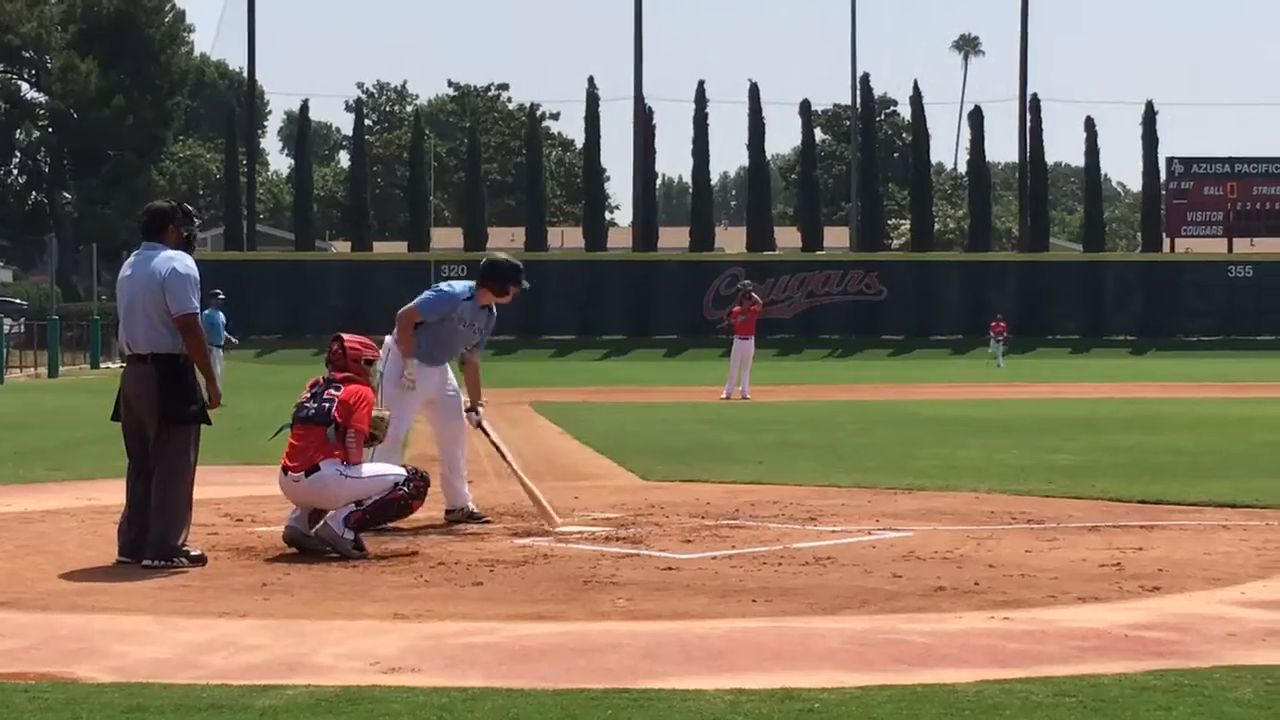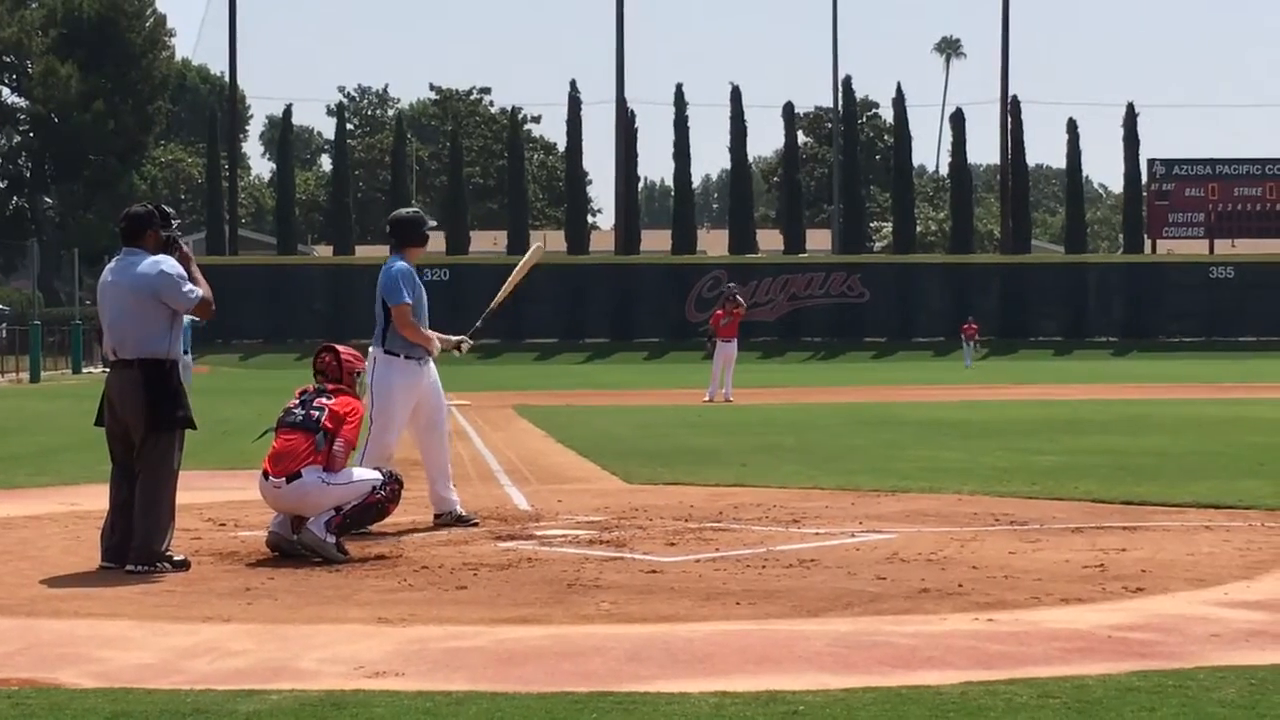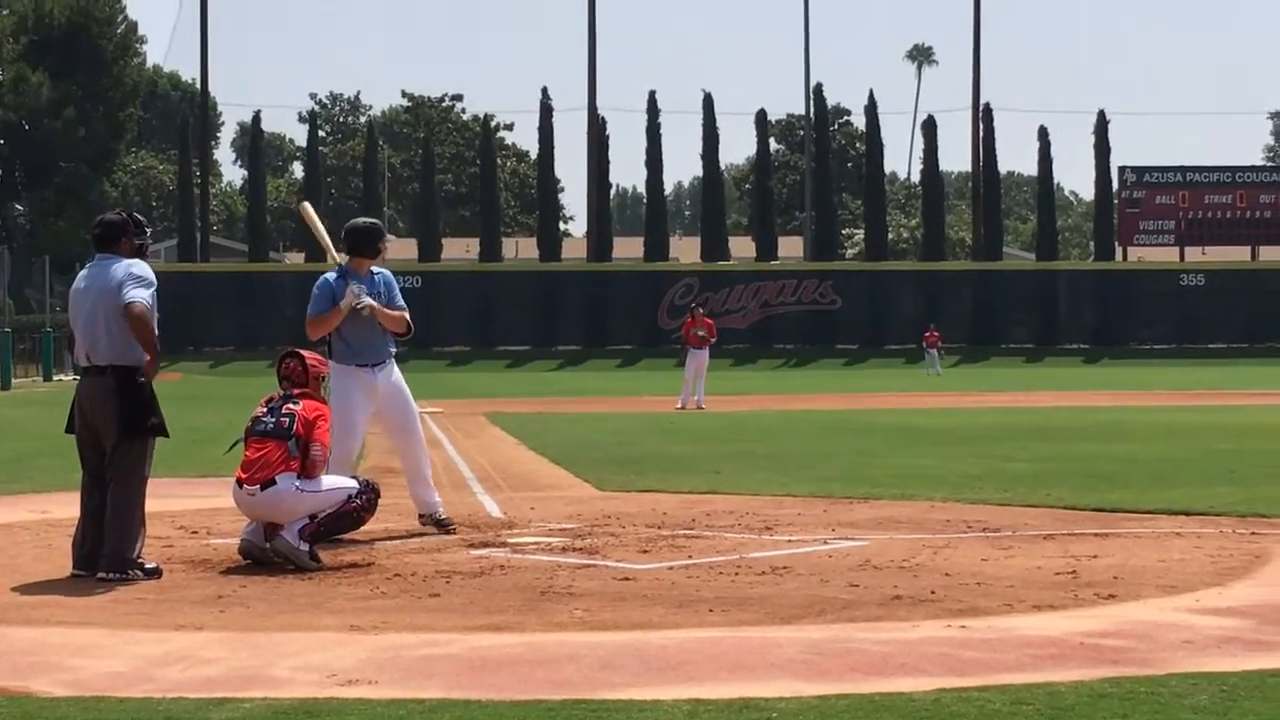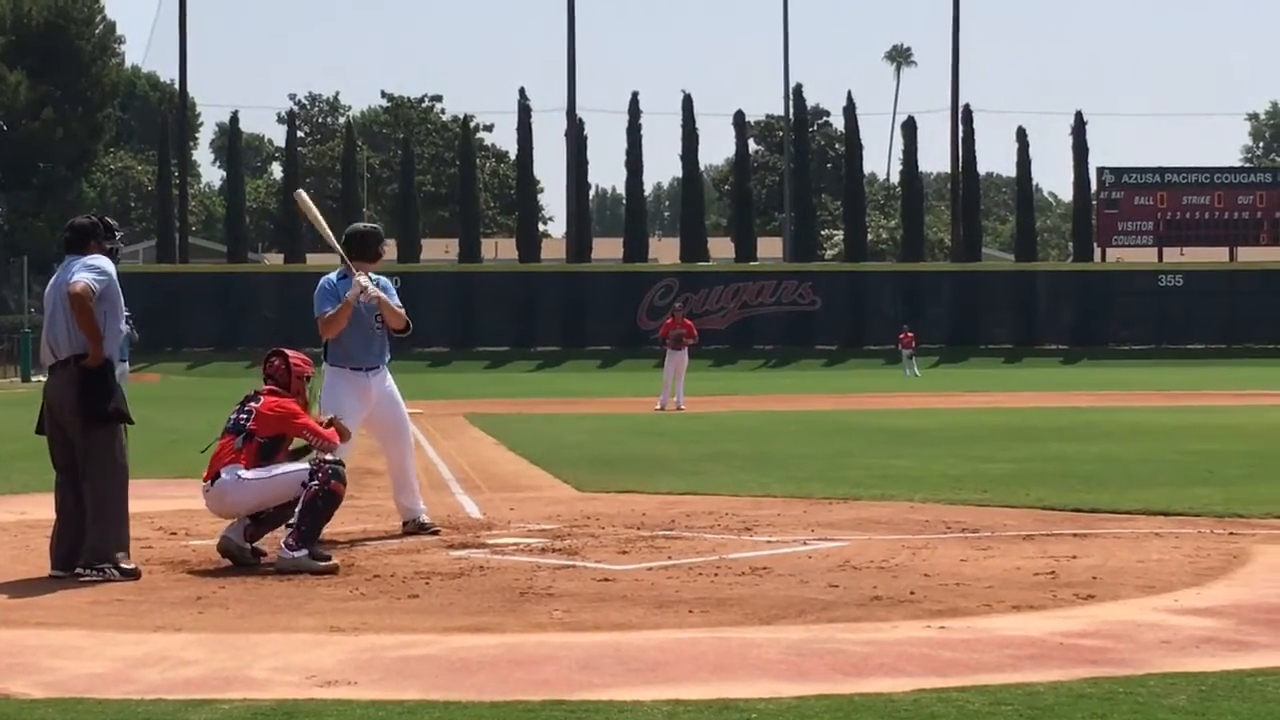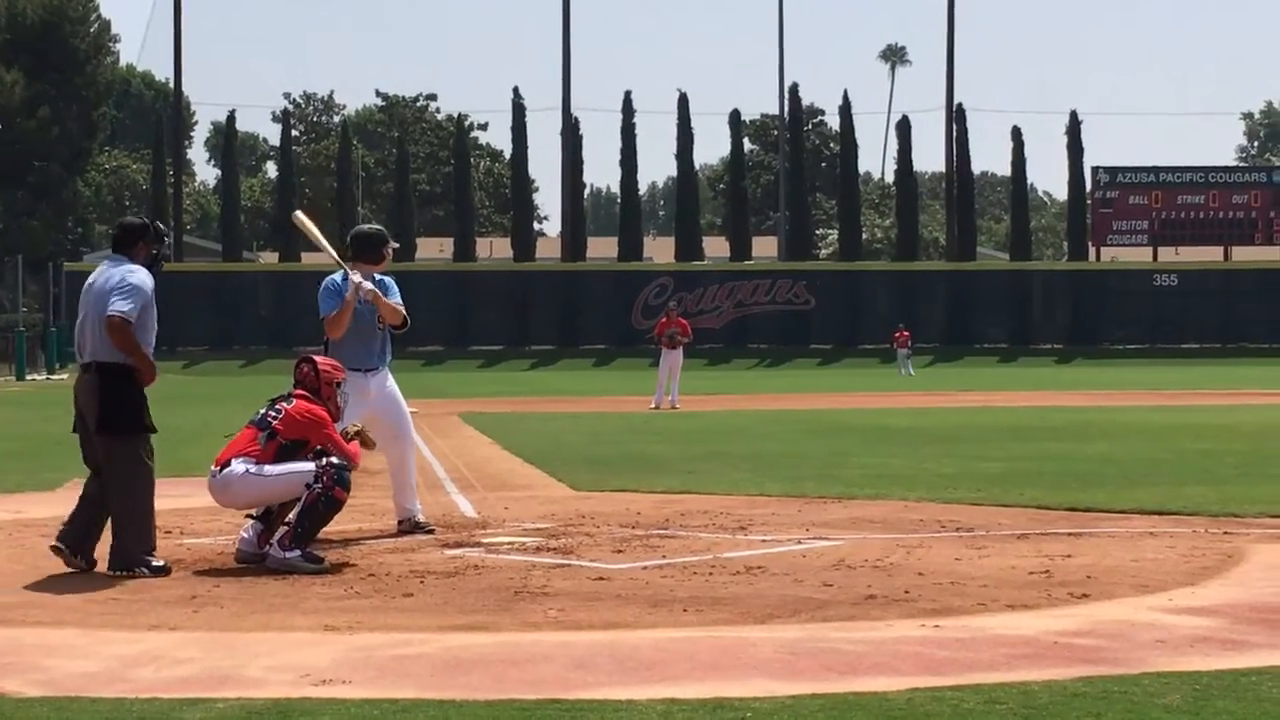
dt=1s
person 1, frame 1
left shoulder: (128, 267)
right shoulder: (178, 263)
left elbow: (133, 321)
right elbow: (189, 327)
right wrist: (210, 380)
left hip: (134, 372)
right hip: (169, 374)
left knee: (141, 463)
right knee: (173, 464)
left ankle: (133, 543)
right ankle: (165, 548)
person 1, frame 2
left shoulder: (109, 273)
right shoulder: (162, 267)
left elbow: (125, 318)
right elbow: (205, 307)
right wrist: (190, 266)
left hip: (118, 378)
right hip: (153, 379)
left knee: (124, 467)
right knee: (156, 469)
left ankle: (116, 549)
right ankle: (148, 553)
person 1, frame 3
left shoulder: (80, 279)
right shoulder: (134, 270)
left elbow: (79, 330)
right elbow: (136, 312)
right wrist: (153, 354)
left hip: (88, 384)
right hip: (124, 386)
left knee: (95, 475)
right knee: (127, 475)
left ankle: (87, 556)
right ankle: (120, 561)
person 1, frame 4
left shoulder: (57, 278)
right shoulder: (98, 265)
right elbow: (79, 293)
right wrist: (97, 344)
left hip: (57, 381)
right hip: (89, 380)
left knee: (71, 473)
right knee: (107, 472)
left ankle: (66, 557)
right ankle: (102, 559)
person 1, frame 5
left shoulder: (98, 275)
right shoulder: (137, 278)
left elbow: (96, 328)
right elbow: (117, 326)
right wrist: (147, 364)
left hip: (89, 380)
right hip: (116, 384)
left knee: (106, 471)
right knee: (134, 471)
left ankle: (75, 541)
right ankle: (131, 557)
person 2, frame 1
left shoulder: (489, 314)
right shoulder: (450, 295)
left elbow: (470, 359)
right elbow: (404, 317)
left wrist: (475, 400)
right wrist: (408, 363)
left hip: (437, 368)
right hip: (406, 362)
left knee: (455, 430)
right knee: (394, 432)
left ankle: (458, 505)
person 2, frame 2
left shoulder: (407, 270)
right shoulder: (397, 271)
right elbow: (403, 323)
left wrist: (449, 340)
right wrist: (433, 342)
left hip: (422, 366)
right hip: (392, 367)
left knee: (436, 435)
right knee: (381, 440)
left ankle: (447, 507)
person 2, frame 3
left shoulder: (384, 278)
right shoulder: (329, 283)
left elbow: (404, 326)
right elbow: (313, 332)
left wrist: (375, 308)
right wrist: (345, 305)
left hip: (387, 372)
right hip: (349, 377)
left knee: (412, 439)
right knee: (343, 450)
left ankle: (430, 508)
person 2, frame 4
left shoulder: (382, 284)
right shoulder: (331, 284)
left elbow: (402, 326)
right elbow: (327, 331)
left wrist: (379, 298)
right wrist: (351, 297)
left hip: (380, 378)
right hip: (343, 379)
left knee: (401, 444)
right knee: (331, 452)
left ankle: (413, 515)
person 2, frame 5
left shoulder: (386, 284)
right shoulder: (334, 284)
left elbow: (399, 320)
right elbow: (333, 331)
left wrist: (376, 296)
right wrist: (352, 297)
left hip: (380, 379)
right hip: (344, 380)
left knee: (404, 442)
left ankle: (409, 514)
person 3, frame 1
left shoulder: (315, 386)
right shoulder: (360, 391)
right elbow: (353, 452)
left wrist: (368, 425)
left hip: (289, 482)
right hip: (321, 481)
right knee: (415, 482)
left ankle: (299, 524)
right ankle: (343, 526)
person 3, frame 2
left shoulder: (301, 397)
right shoulder: (351, 404)
left elbow: (295, 446)
right elbow: (338, 458)
right wrist: (333, 488)
left hip: (269, 487)
right hip: (302, 487)
right knee: (389, 484)
left ankle: (283, 529)
right ankle: (323, 529)
person 3, frame 3
left shoulder: (266, 406)
right shoulder: (315, 408)
left elbow: (263, 456)
right elbow: (317, 460)
right wrist: (306, 486)
left hip: (242, 496)
right hip: (276, 495)
right knee: (366, 493)
left ankle: (255, 537)
right ankle: (298, 538)
person 3, frame 4
left shoulder: (254, 402)
right shoulder: (282, 406)
right elbow: (329, 444)
left wrist: (309, 446)
right wrist: (331, 428)
left hip: (216, 491)
right hip: (234, 486)
left knee: (296, 489)
right knee: (330, 473)
left ankle: (237, 537)
right ankle: (295, 549)
person 3, frame 5
left shoulder: (286, 404)
right shoulder: (312, 412)
left elbow: (293, 454)
right elbow: (351, 461)
left wrist: (337, 442)
right wrist: (353, 440)
left hip: (223, 479)
right hip: (239, 478)
left knee: (298, 475)
right knee: (335, 475)
left ankle: (253, 542)
right ankle: (288, 550)
